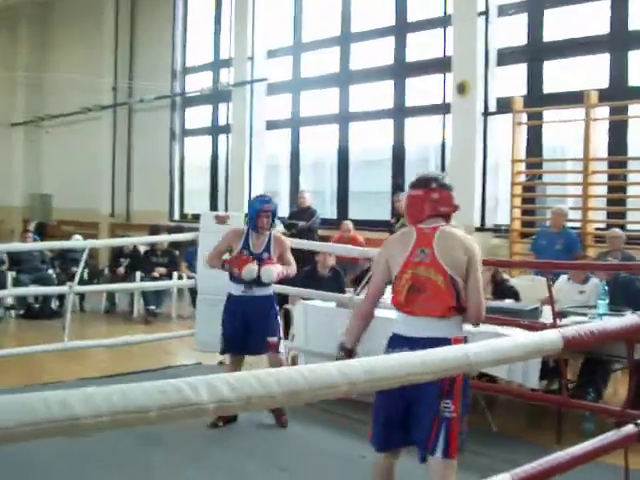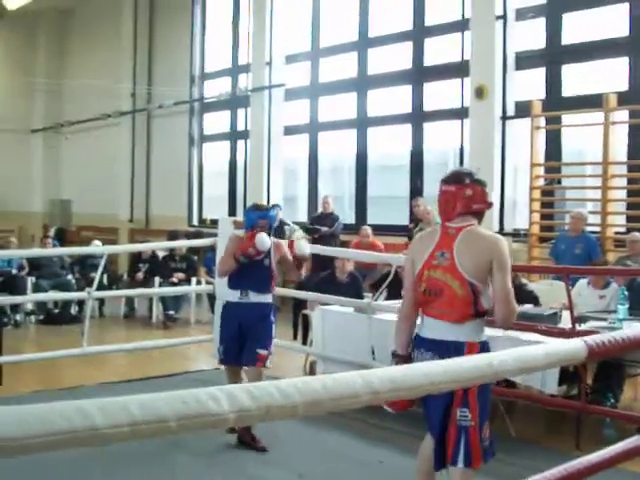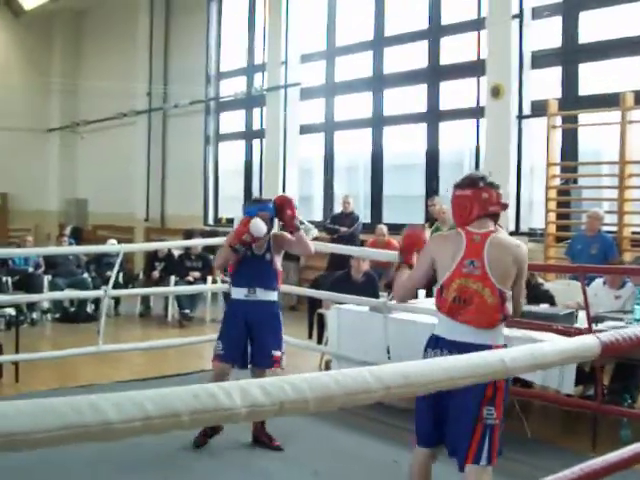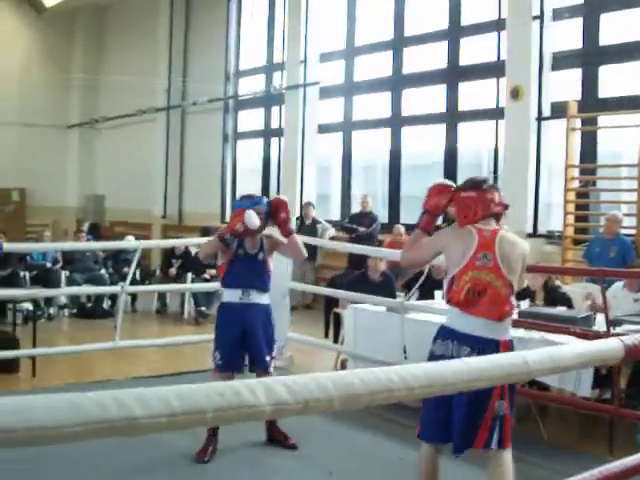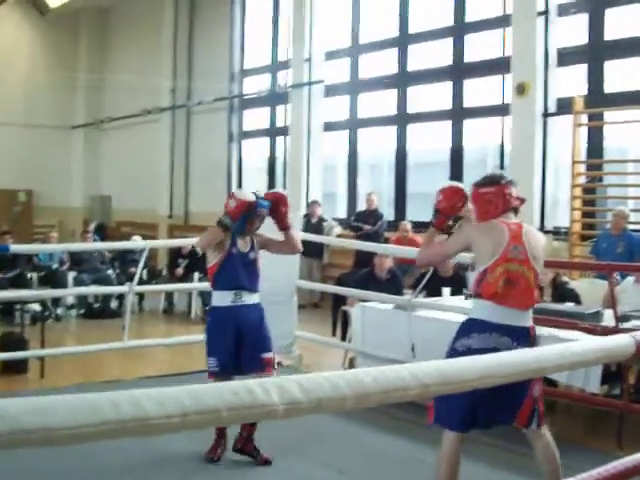
dt=0.3s
person 1, frame 1
left shoulder: (394, 243)
right shoulder: (464, 243)
left elbow: (366, 307)
right elbow: (476, 314)
left wrist: (346, 351)
left hip: (401, 347)
right hip: (444, 351)
left knee: (388, 446)
right knee: (441, 455)
person 1, frame 2
left shoulder: (421, 241)
right shoulder: (492, 245)
left elbow: (408, 308)
right elbow: (505, 318)
left wrist: (400, 359)
left hip: (424, 348)
right hip: (464, 354)
left knee: (436, 432)
person 1, frame 3
left shoulder: (440, 244)
right shoulder: (514, 250)
left elbow: (403, 291)
right elbow: (516, 309)
left wrist: (406, 260)
left hip: (441, 350)
left knee: (425, 443)
person 1, frame 4
left shoulder: (452, 237)
right shoulder: (519, 247)
left elbow: (407, 259)
left wrist: (428, 216)
left hip: (451, 342)
right hip: (493, 349)
left knee: (431, 440)
right knee: (498, 448)
person 1, frame 5
left shoulder: (477, 231)
right shoulder: (537, 239)
left elbow: (424, 258)
left wrist: (441, 218)
left hip: (479, 334)
right hip: (520, 338)
left knee: (453, 430)
right knee: (535, 428)
person 2, frame 1
left shoulder: (279, 241)
right shoulder: (235, 235)
left elbow: (292, 268)
right elbow: (211, 259)
left wrist: (280, 272)
right wrist: (230, 265)
left hip: (264, 303)
right hip: (236, 302)
left knee: (275, 358)
right knee: (234, 359)
person 2, frame 2
left shoulder: (278, 246)
right shoulder: (236, 241)
left elbow: (295, 273)
right elbow: (221, 271)
left wrist: (298, 263)
right wrist: (246, 253)
left hip: (261, 311)
right hip: (233, 309)
left knee: (255, 371)
right knee: (232, 368)
left ankle: (245, 430)
person 2, frame 3
left shoulder: (278, 239)
right shoulder: (236, 237)
left elbow: (308, 250)
right elbow: (218, 264)
left wrist: (292, 224)
right wrist: (240, 241)
left hip: (266, 309)
right hip: (238, 307)
left knee: (261, 371)
right knee: (220, 368)
left ankle: (259, 429)
right ankle: (212, 423)
person 2, frame 4
left shoulder: (269, 241)
right shoulder: (229, 240)
left elbow: (301, 254)
right elbow: (203, 255)
left wrist: (286, 227)
right wrist: (229, 233)
left hip: (260, 311)
right hip: (231, 310)
left knee: (264, 374)
right knee: (223, 375)
left ankle: (272, 427)
right ankle: (212, 437)
person 2, frame 5
left shoulder: (257, 240)
right shoulder: (222, 236)
left elbow: (295, 248)
right elbow: (202, 245)
left wrist: (283, 221)
right wrist: (227, 219)
left hip: (252, 311)
right hip: (223, 312)
left knee: (261, 374)
right knee: (221, 378)
left ankle: (245, 439)
right ankle: (220, 437)
